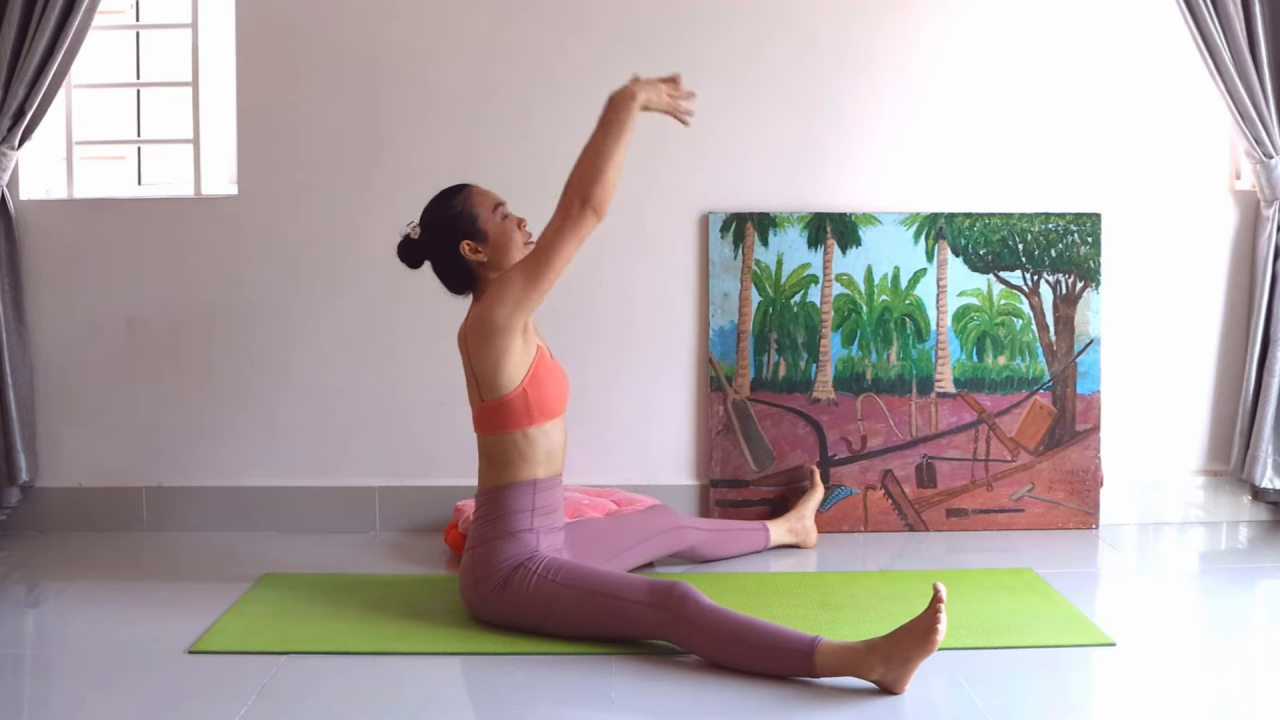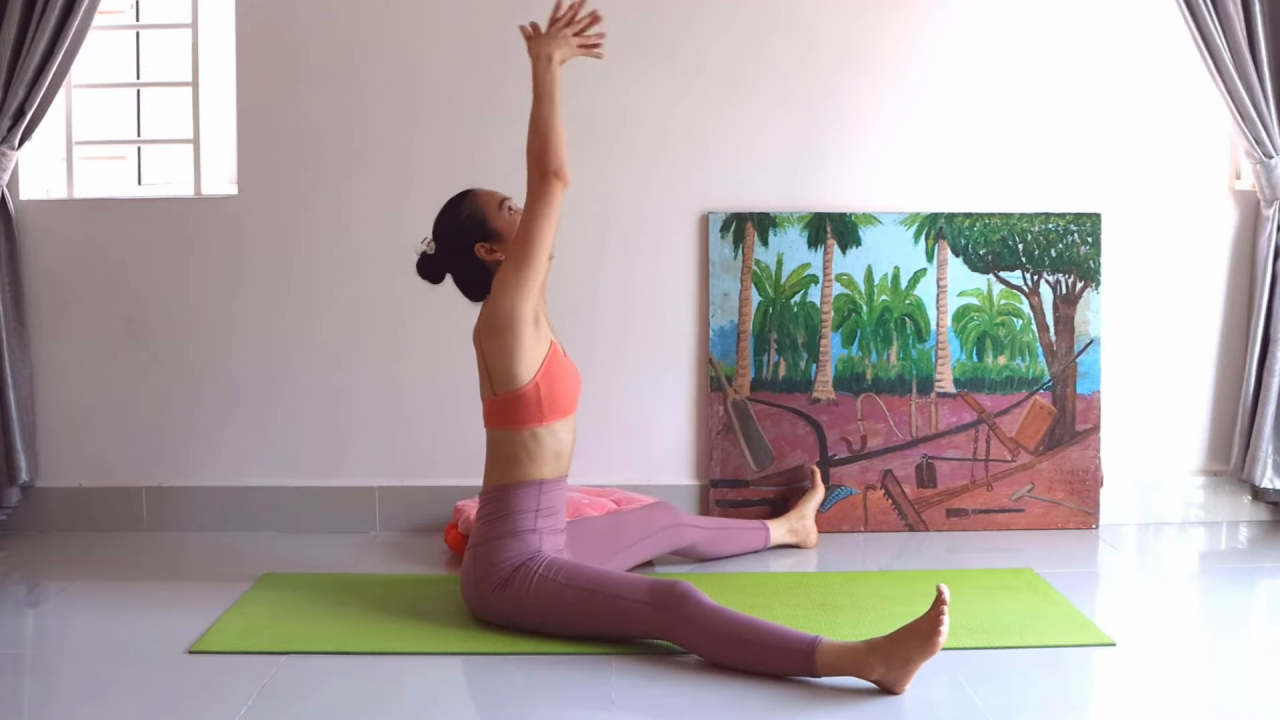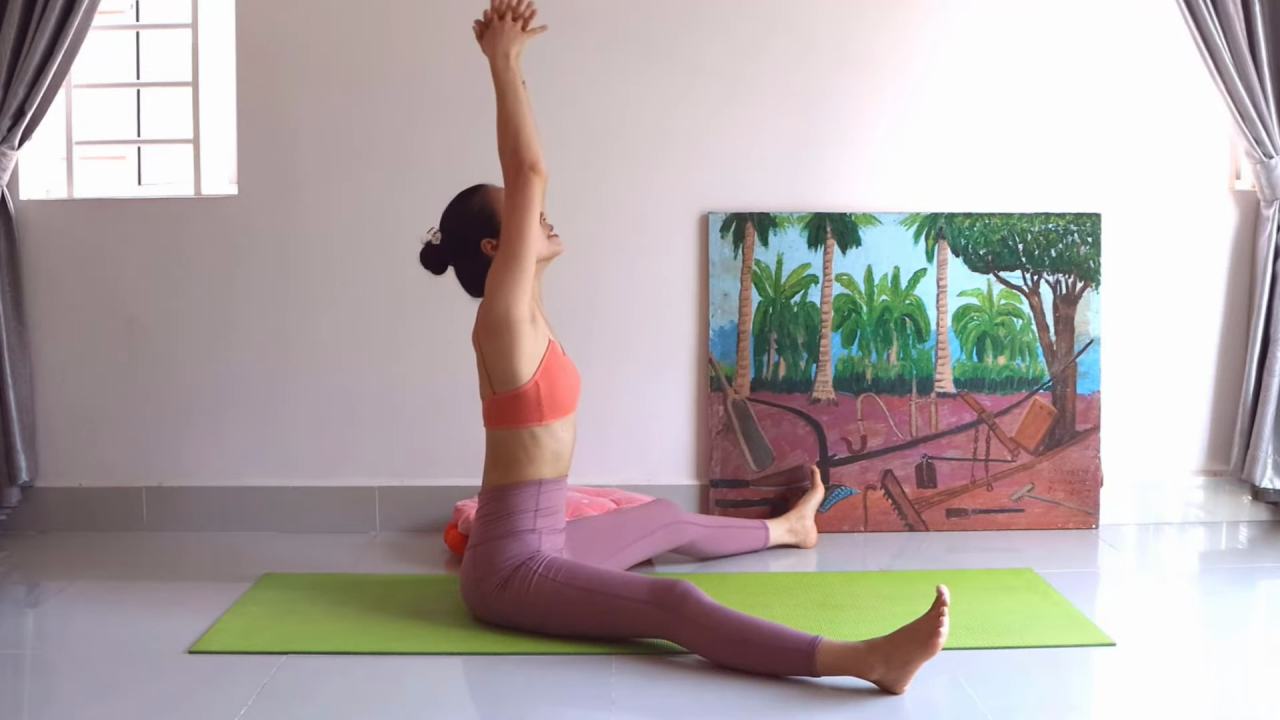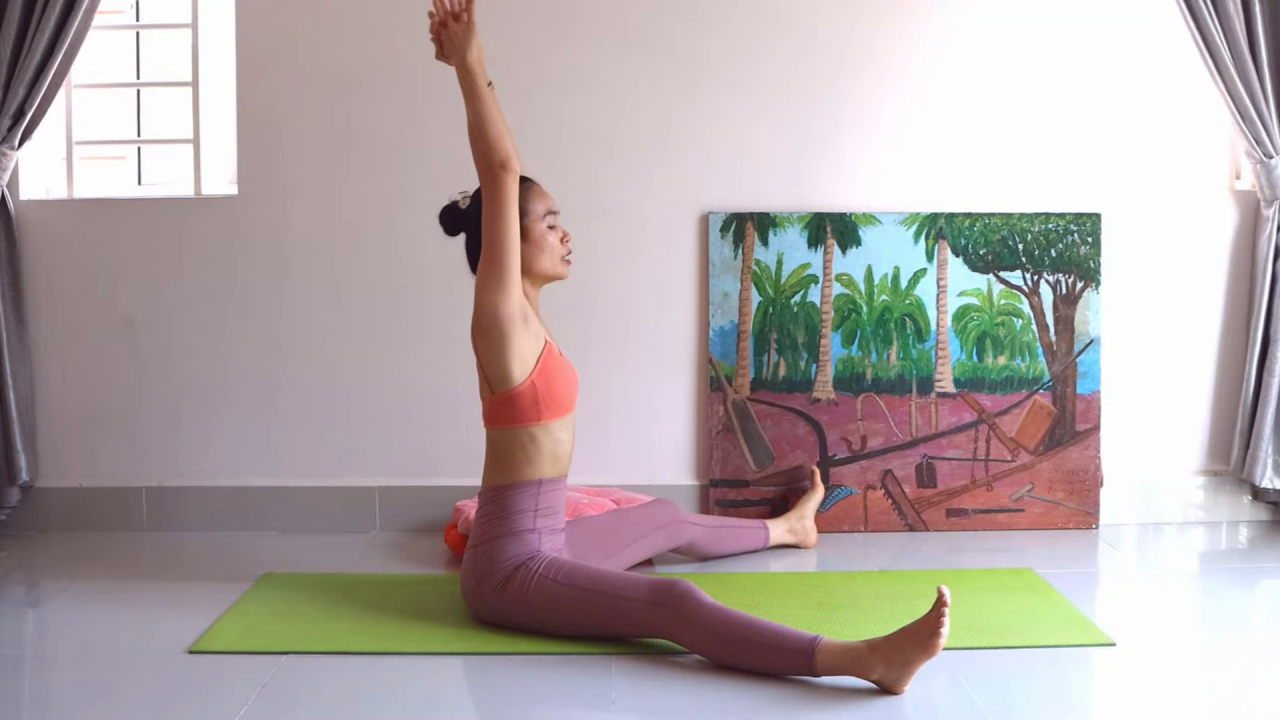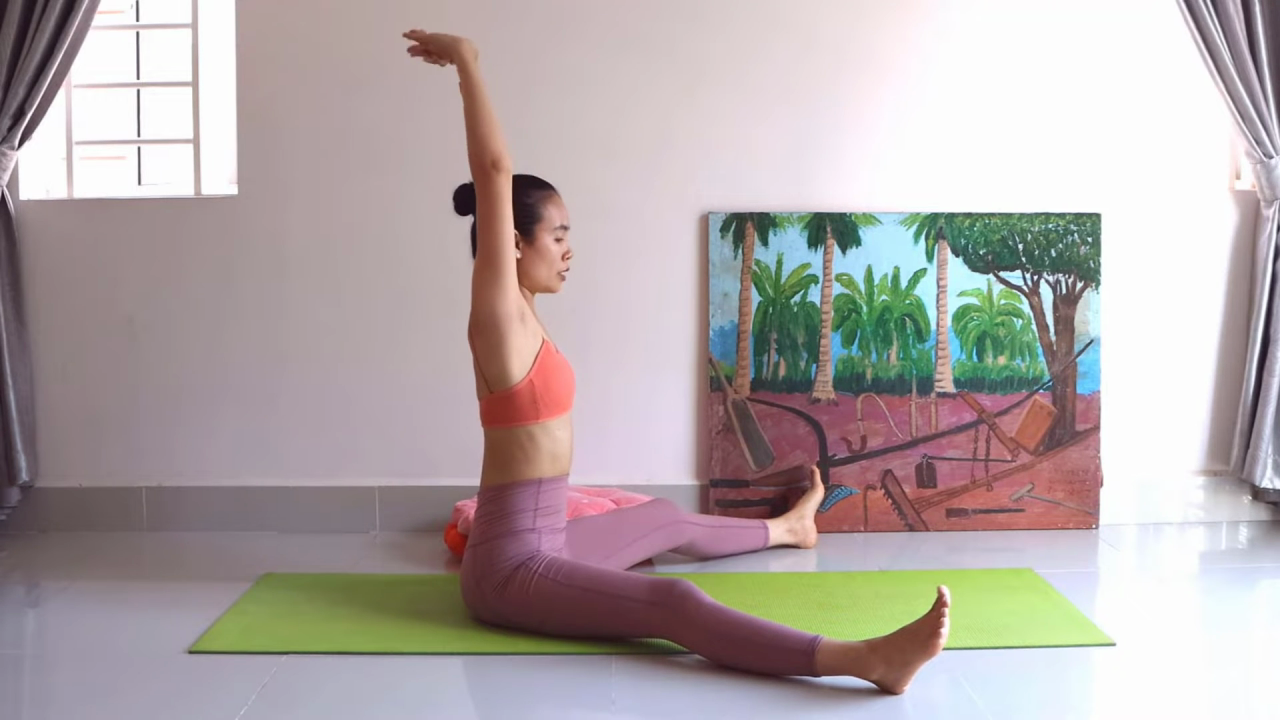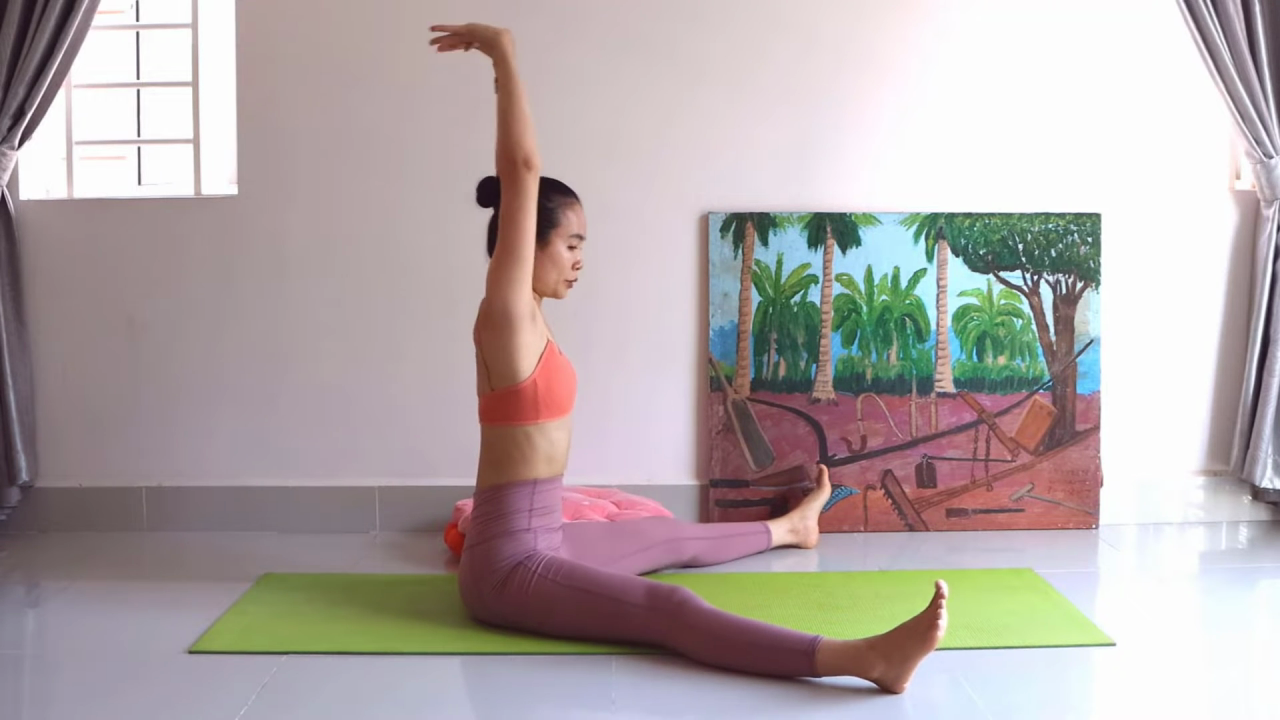
dt=0.4s
person 1, frame 1
left shoulder: (507, 317)
right shoulder: (493, 318)
left elbow: (579, 210)
right elbow: (587, 210)
left wrist: (621, 111)
right wrist: (626, 106)
left hip: (537, 539)
right hip: (511, 566)
left knee: (664, 525)
right knee: (674, 606)
left ankle: (785, 528)
right ankle: (867, 660)
person 1, frame 2
left shoulder: (519, 315)
right shoulder: (505, 313)
left elbow: (546, 181)
right elbow: (553, 179)
left wrist: (549, 66)
right wrist: (547, 67)
left hip: (539, 539)
right hip: (511, 566)
left knee: (665, 522)
right knee: (674, 607)
left ankle: (785, 528)
right ankle: (867, 660)
person 1, frame 3
left shoulder: (520, 313)
right shoulder: (504, 313)
left elbow: (522, 176)
right elbow: (529, 172)
left wrist: (510, 65)
right wrist: (505, 64)
left hip: (538, 539)
right hip: (510, 565)
left knee: (665, 520)
right knee: (674, 604)
left ankle: (786, 528)
right ankle: (869, 659)
person 1, frame 4
left shoulder: (520, 310)
right shoulder: (500, 312)
left elbow: (503, 169)
right elbow: (500, 171)
left wrist: (475, 68)
right wrist: (469, 64)
left hip: (539, 540)
right hip: (511, 566)
left knee: (664, 520)
right knee: (673, 604)
left ankle: (785, 528)
right ankle: (868, 660)
person 1, frame 5
left shoulder: (517, 312)
right shoulder: (498, 314)
left elbow: (497, 175)
right elbow: (494, 173)
left wrist: (467, 68)
right wrist: (467, 63)
left hip: (540, 539)
right hip: (510, 566)
left knee: (664, 520)
right knee: (675, 604)
left ankle: (783, 529)
right ankle: (867, 658)
person 1, frame 6
left shoulder: (521, 314)
right shoulder: (506, 312)
left elbow: (521, 173)
right elbow: (522, 170)
right wrist: (503, 54)
left hip: (536, 538)
right hip: (508, 563)
left knee: (671, 537)
right knee: (671, 611)
left ankle: (787, 528)
right ankle: (865, 658)
